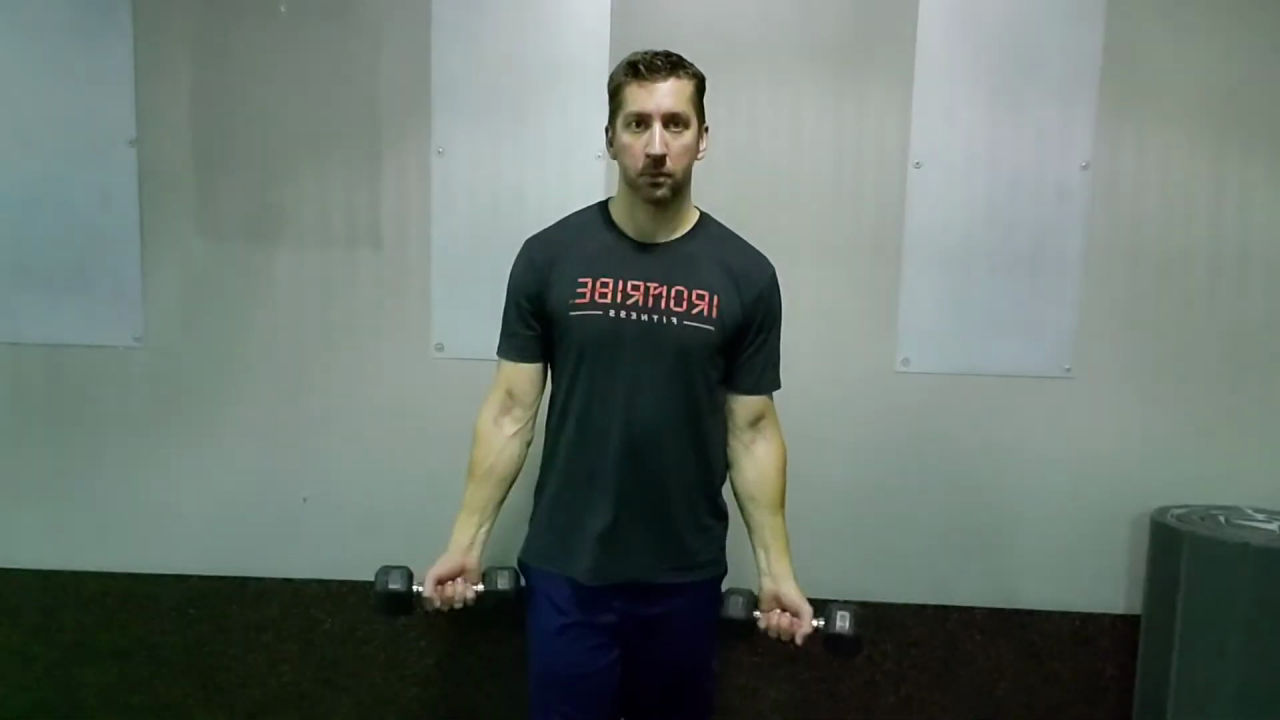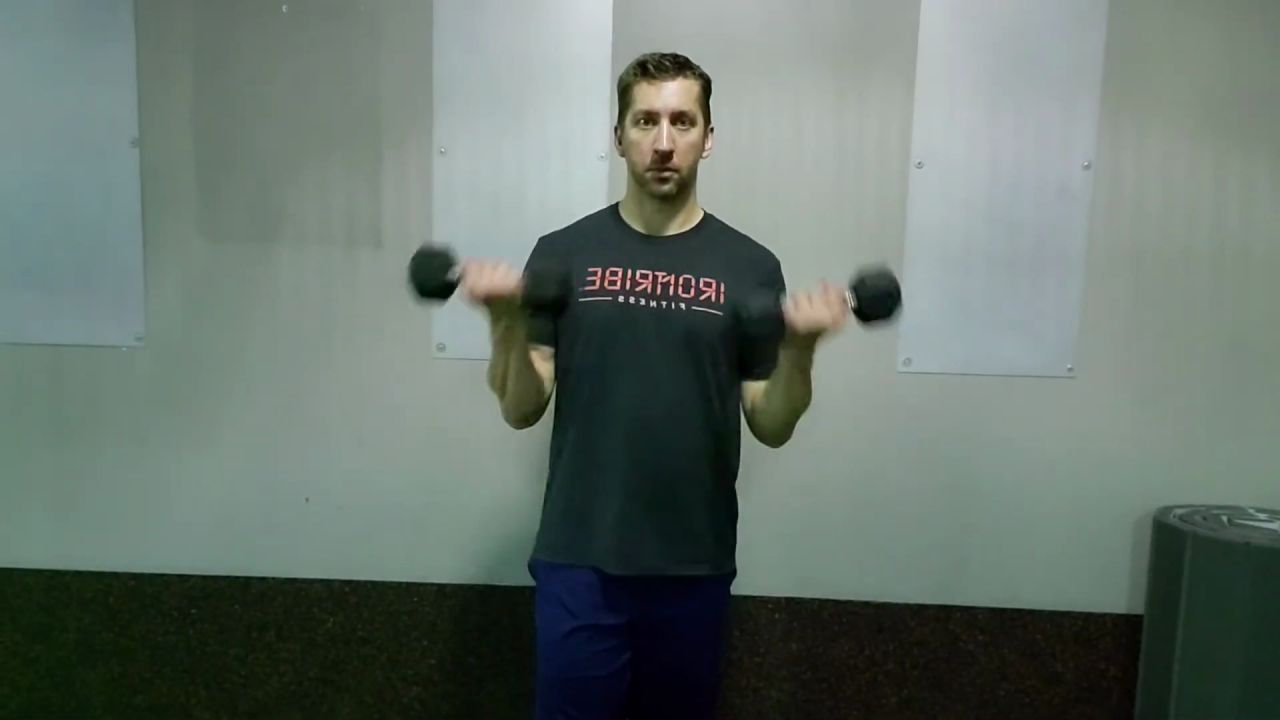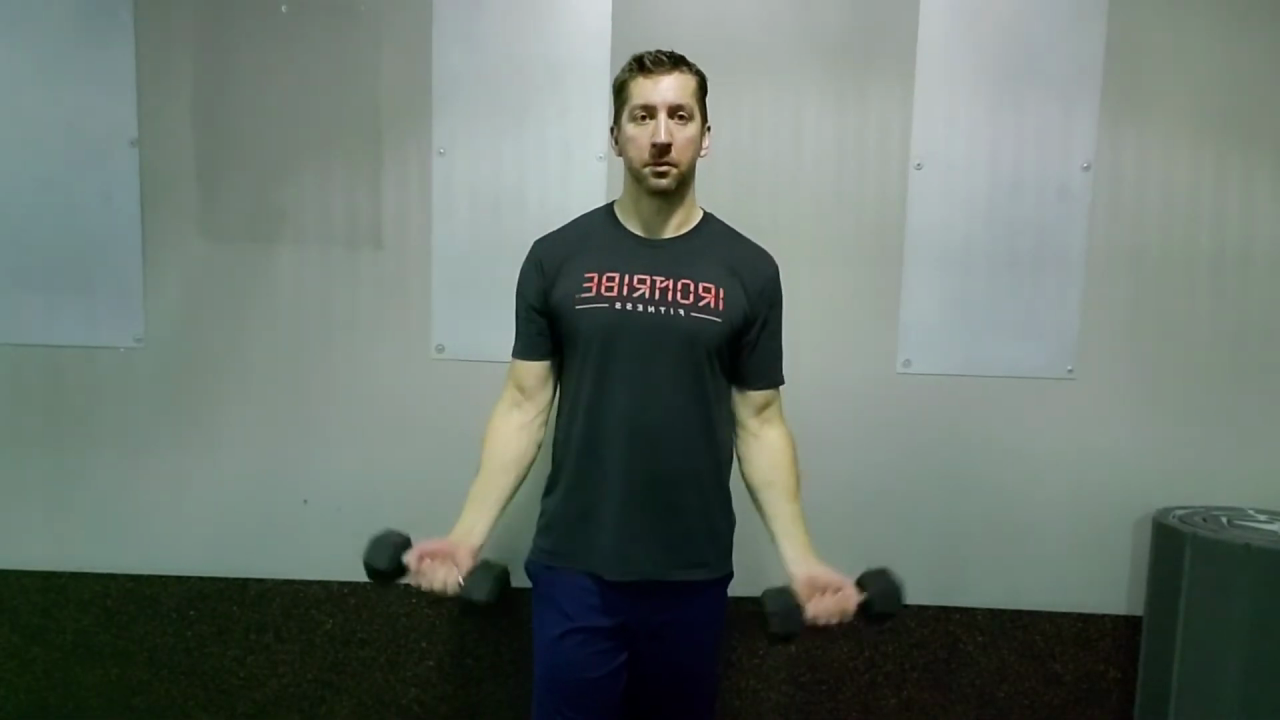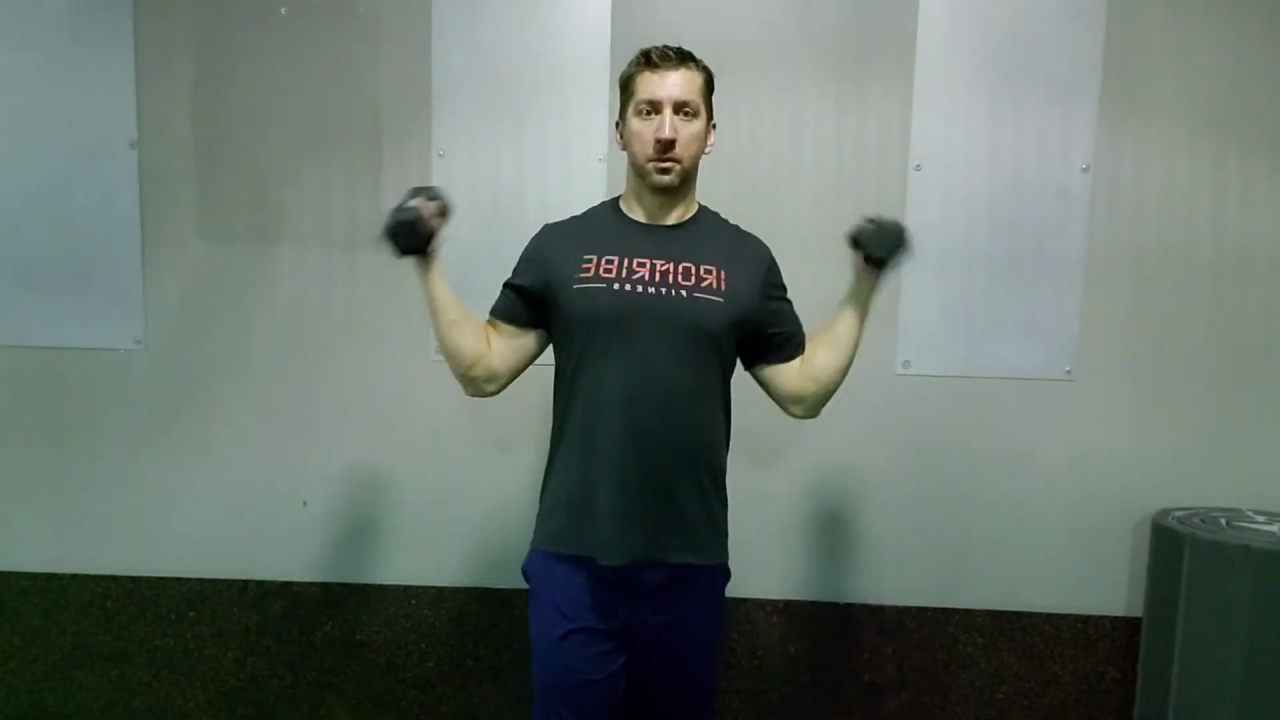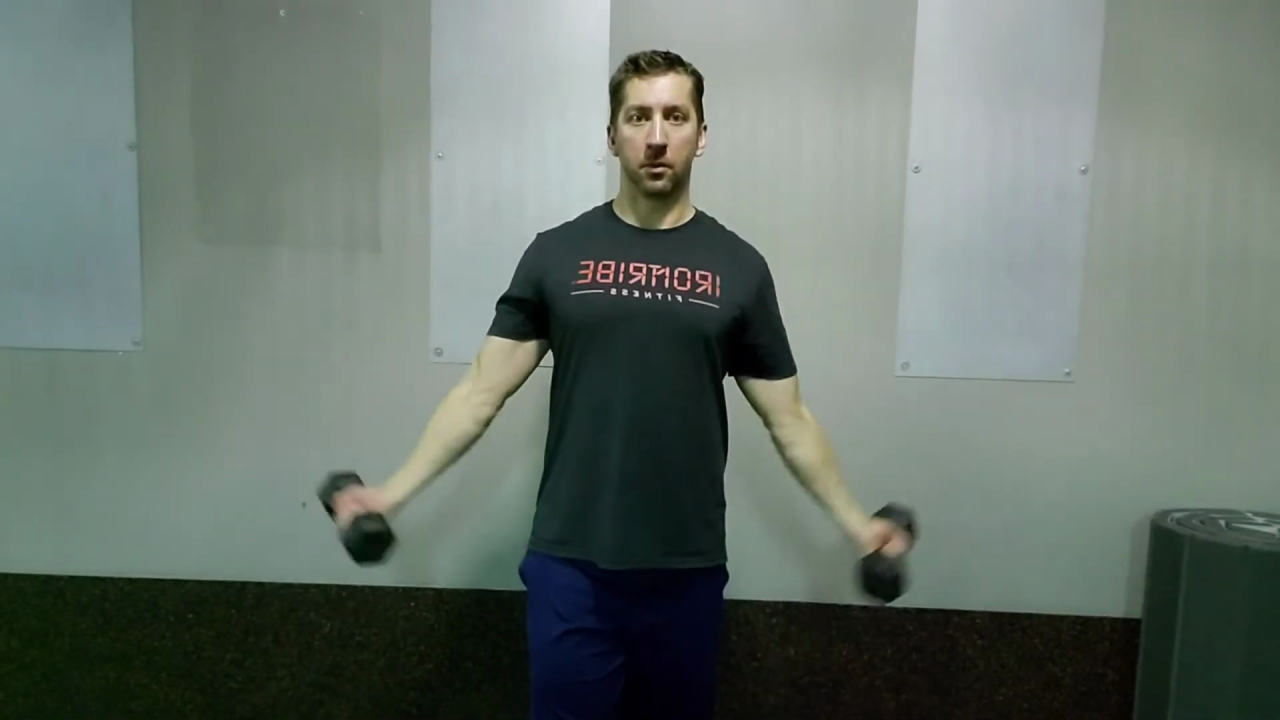
dt=1s
person 1, frame 1
left shoulder: (745, 274)
right shoulder: (549, 256)
left elbow: (752, 428)
right elbow: (511, 410)
left wrist: (776, 567)
right wrist: (467, 541)
left hip: (686, 571)
right hip: (568, 566)
person 1, frame 2
left shoulder: (748, 264)
right shoulder: (563, 254)
left elbow: (772, 427)
right elbow: (520, 410)
left wrist: (798, 344)
right wrist: (508, 318)
left hip: (694, 560)
right hip: (579, 555)
person 1, frame 3
left shoulder: (748, 268)
right shoulder: (555, 257)
left elbow: (758, 420)
right elbow: (524, 405)
left wrist: (798, 555)
right wrist: (469, 533)
left hip: (692, 569)
right hip: (574, 563)
person 1, frame 4
left shoulder: (745, 259)
right shoulder: (560, 246)
left elbow: (804, 392)
right elbow: (481, 370)
left wrist: (860, 288)
right wrist: (432, 266)
left hip: (689, 558)
right hip: (574, 553)
person 1, frame 5
left shoulder: (739, 265)
right shoulder: (555, 253)
left elbow: (784, 411)
right elbow: (485, 386)
left wrist: (852, 518)
right wrist: (396, 488)
left hip: (687, 563)
right hip: (570, 557)
